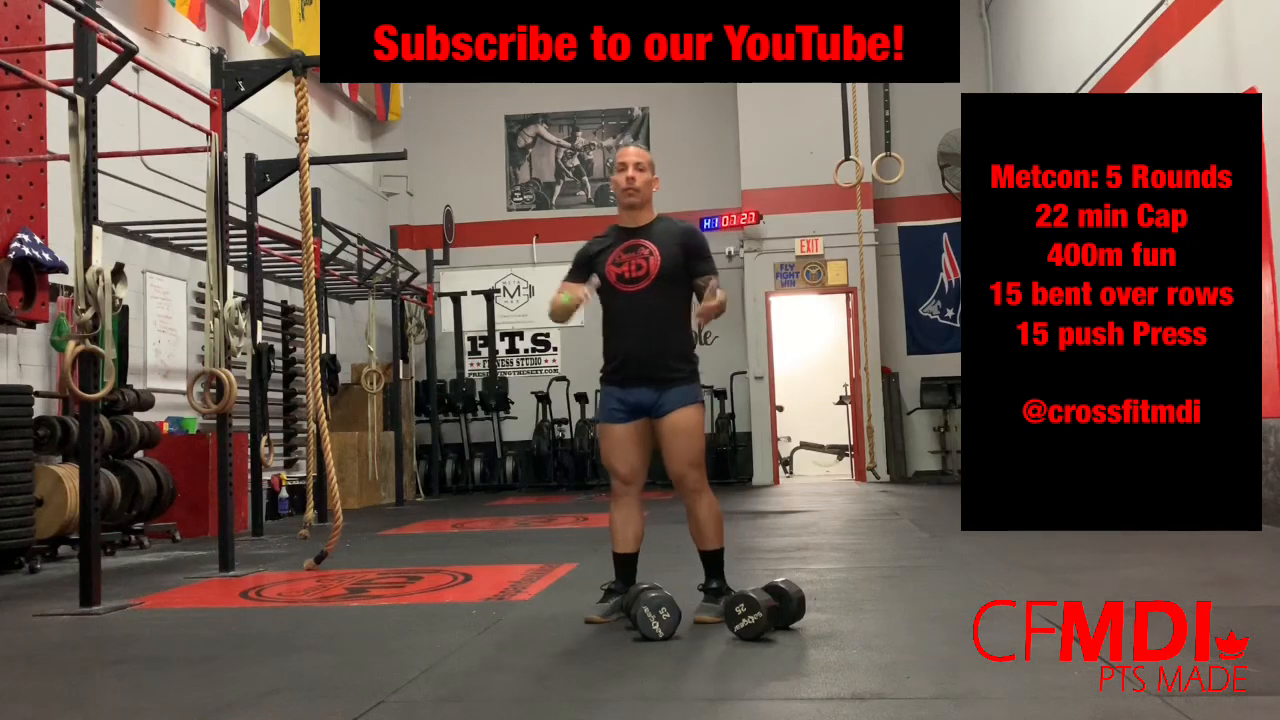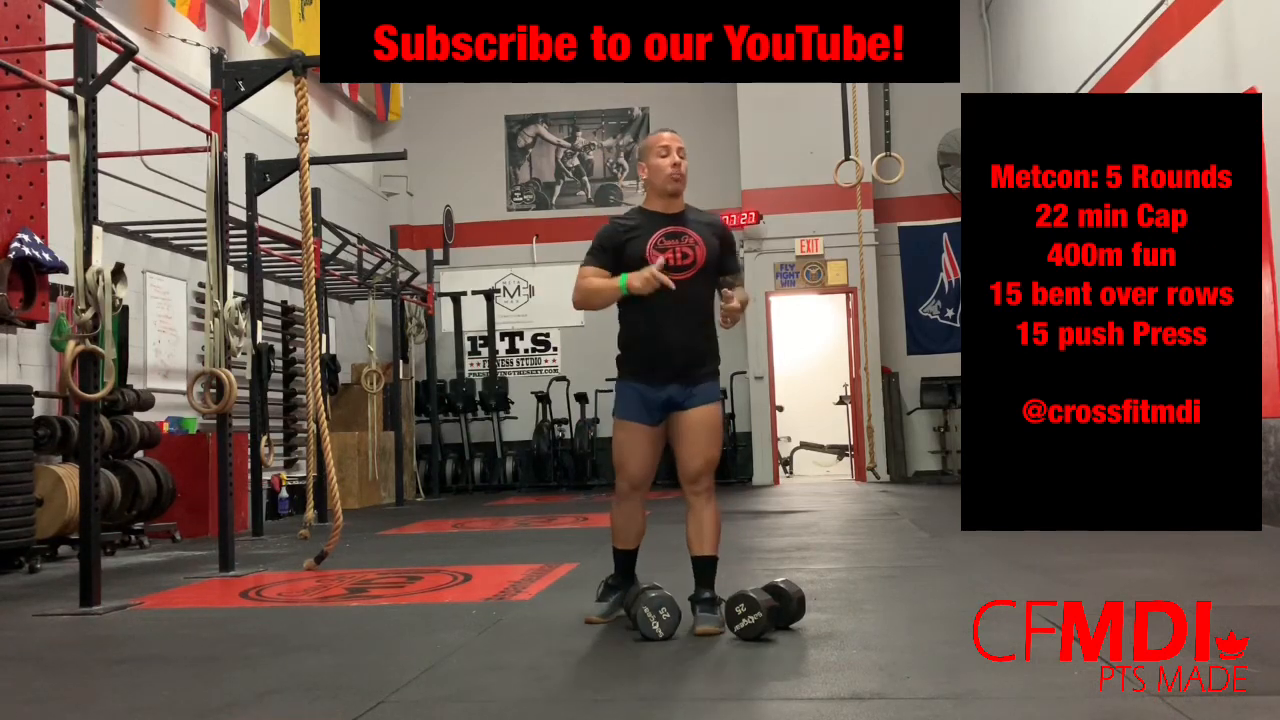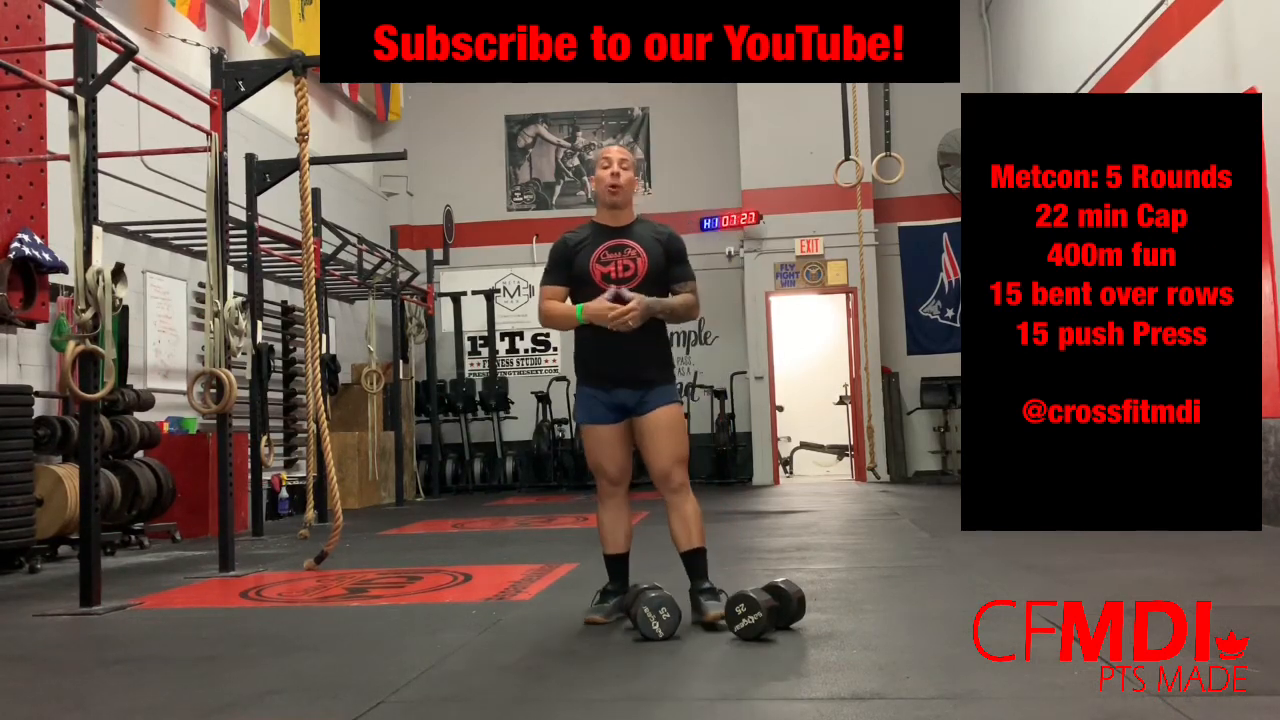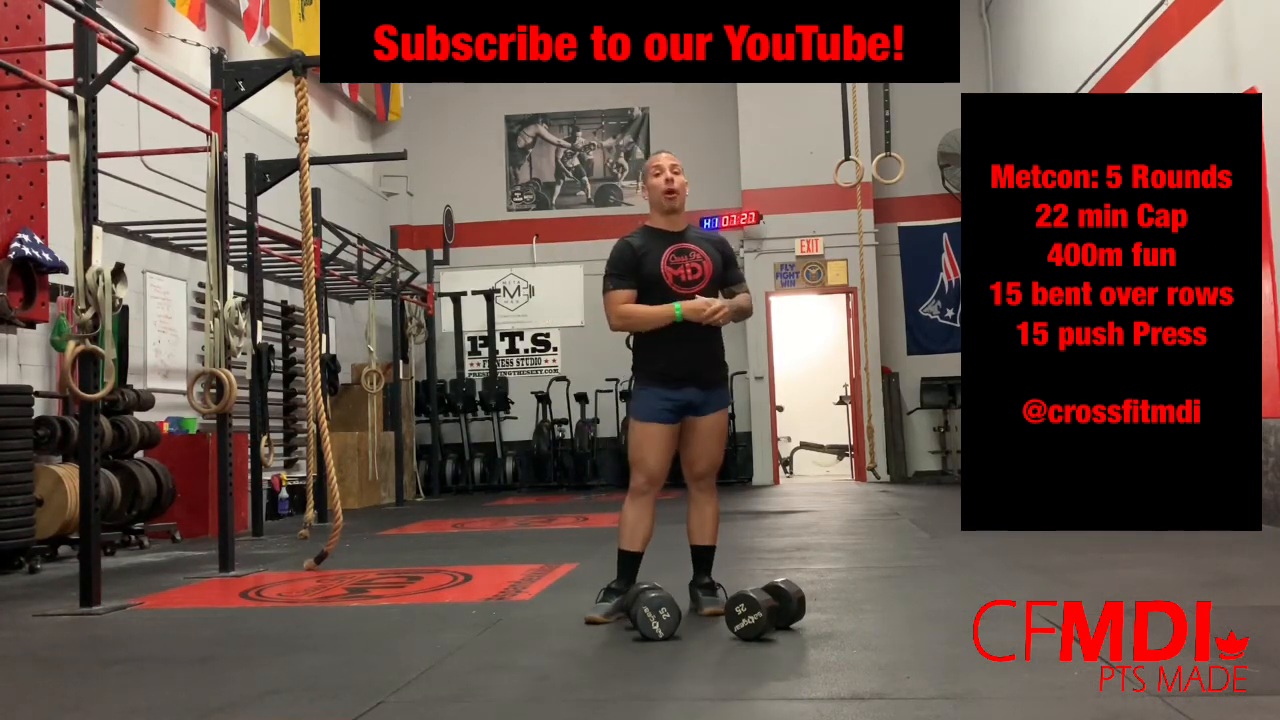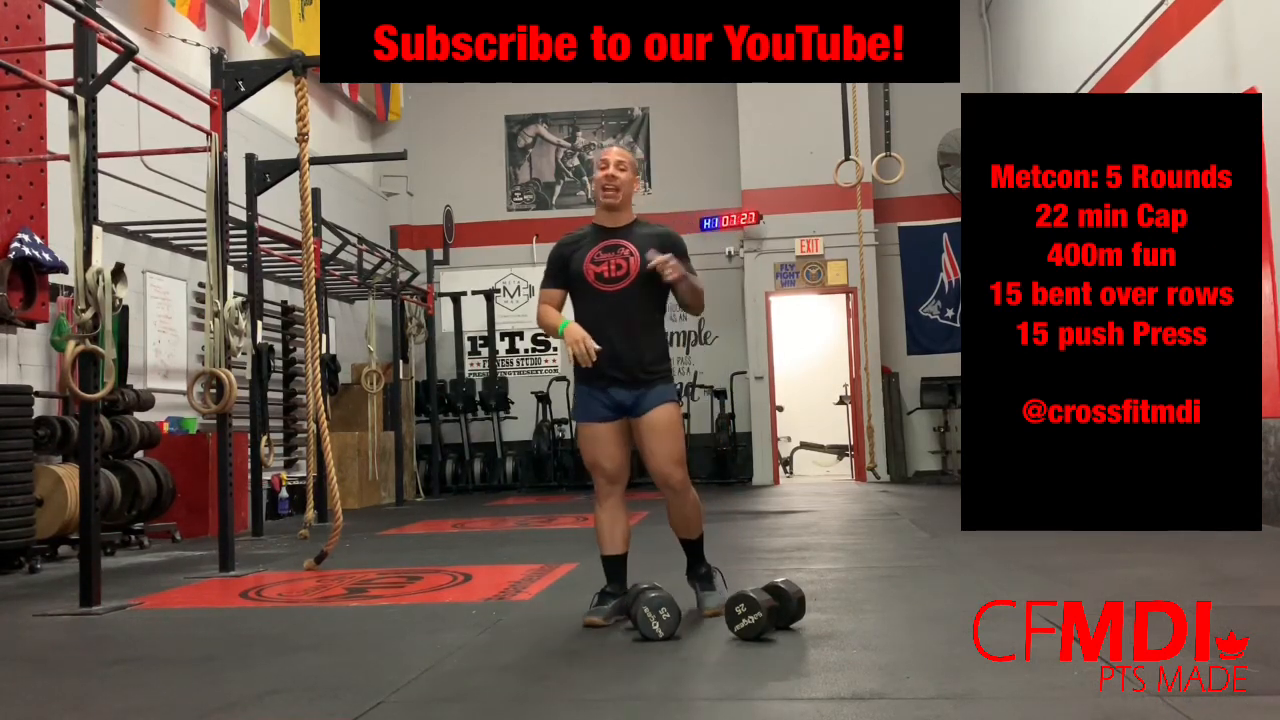
dt=1s
person 1, frame 1
left shoulder: (684, 236)
right shoulder: (595, 249)
left elbow: (711, 295)
right elbow: (560, 309)
left wrist: (714, 304)
right wrist: (567, 301)
left hip: (676, 382)
right hip: (620, 387)
left knee: (692, 482)
right knee: (624, 485)
left ankle: (716, 585)
right ankle: (623, 586)
person 1, frame 2
left shoulder: (712, 229)
right shoulder: (619, 230)
left elbow: (735, 288)
right elbow: (582, 294)
left wrist: (735, 305)
right wrist: (631, 281)
left hip: (698, 380)
right hip: (639, 382)
left knee: (699, 483)
right knee: (629, 485)
left ankle: (705, 596)
right ankle: (622, 581)
person 1, frame 3
left shoulder: (663, 239)
right shoulder: (570, 245)
left elbow: (690, 305)
right elbow: (548, 312)
left wrist: (652, 308)
right wrist: (585, 314)
left hip: (655, 384)
right hip: (598, 389)
left knee: (674, 481)
right knee: (611, 486)
left ankle: (702, 586)
right ankle: (617, 588)
person 1, frame 4
left shoulder: (716, 244)
right shoulder: (631, 248)
left elbow: (744, 298)
right elbow: (618, 316)
left wrist: (729, 307)
right wrist: (683, 309)
left hip: (710, 384)
right hip: (656, 386)
left knee: (703, 481)
right knee: (643, 484)
left ankle: (702, 581)
right ankle: (622, 586)
person 1, frame 5
left shoulder: (662, 240)
right shoulder: (569, 247)
left elbow: (696, 305)
right elbow: (545, 310)
left wrist: (681, 278)
right wrist: (567, 328)
left hip: (652, 382)
right hip: (595, 386)
left knee: (674, 480)
right knee: (608, 486)
left ankle: (700, 569)
right ankle: (615, 590)
